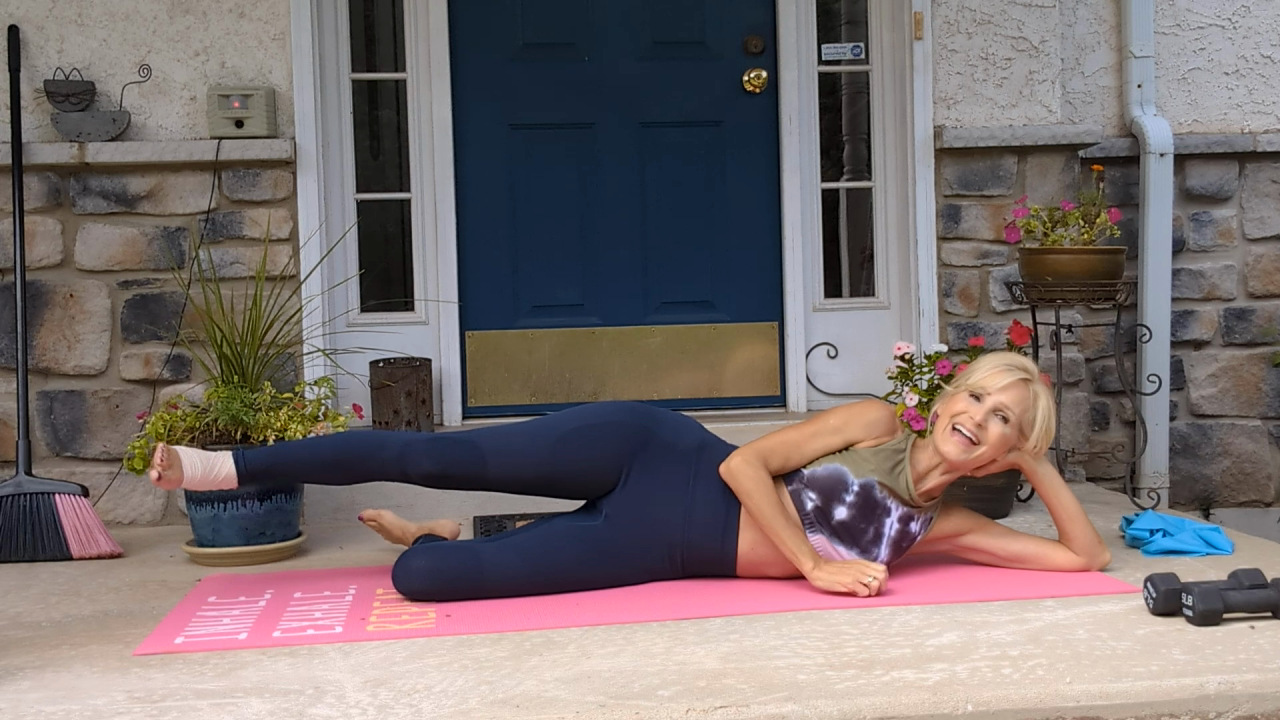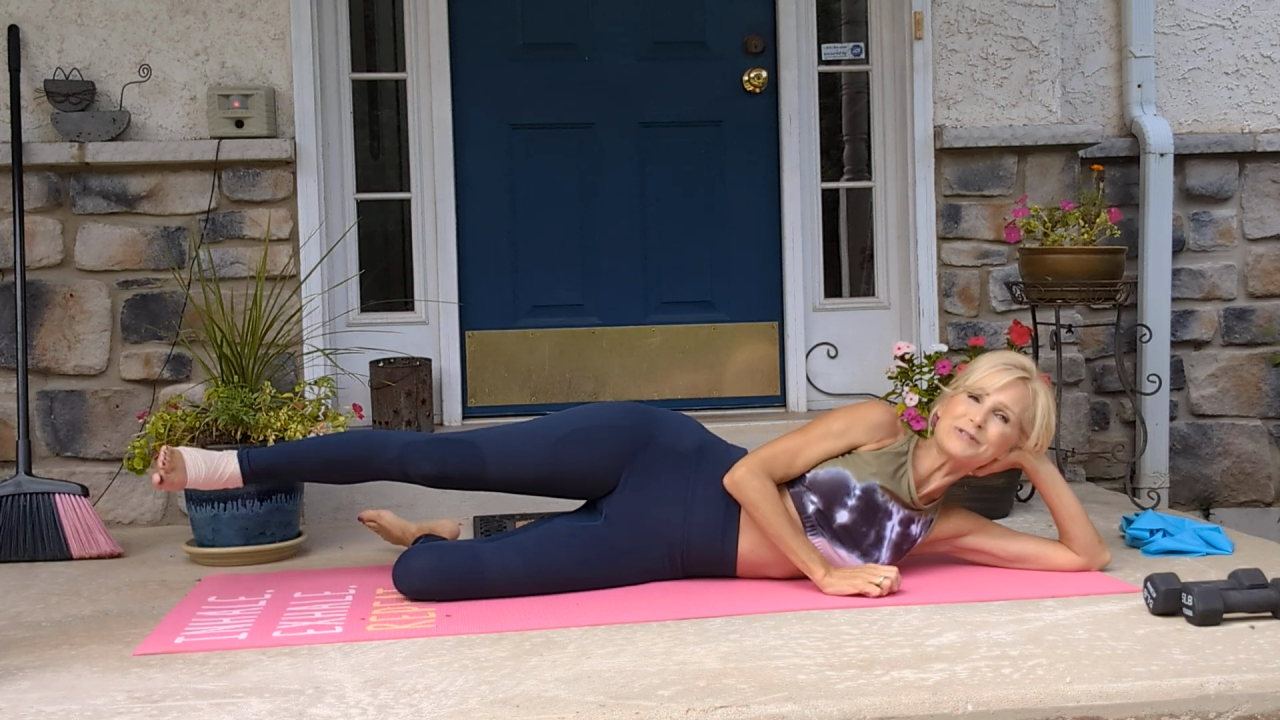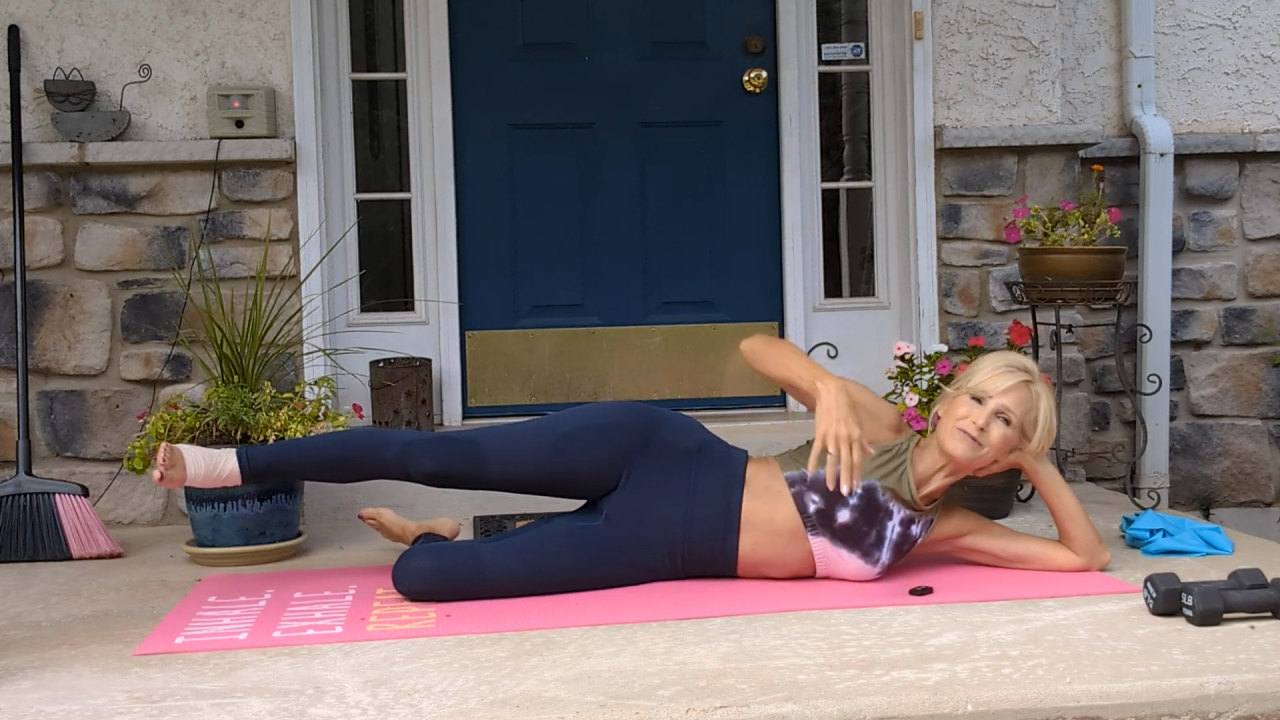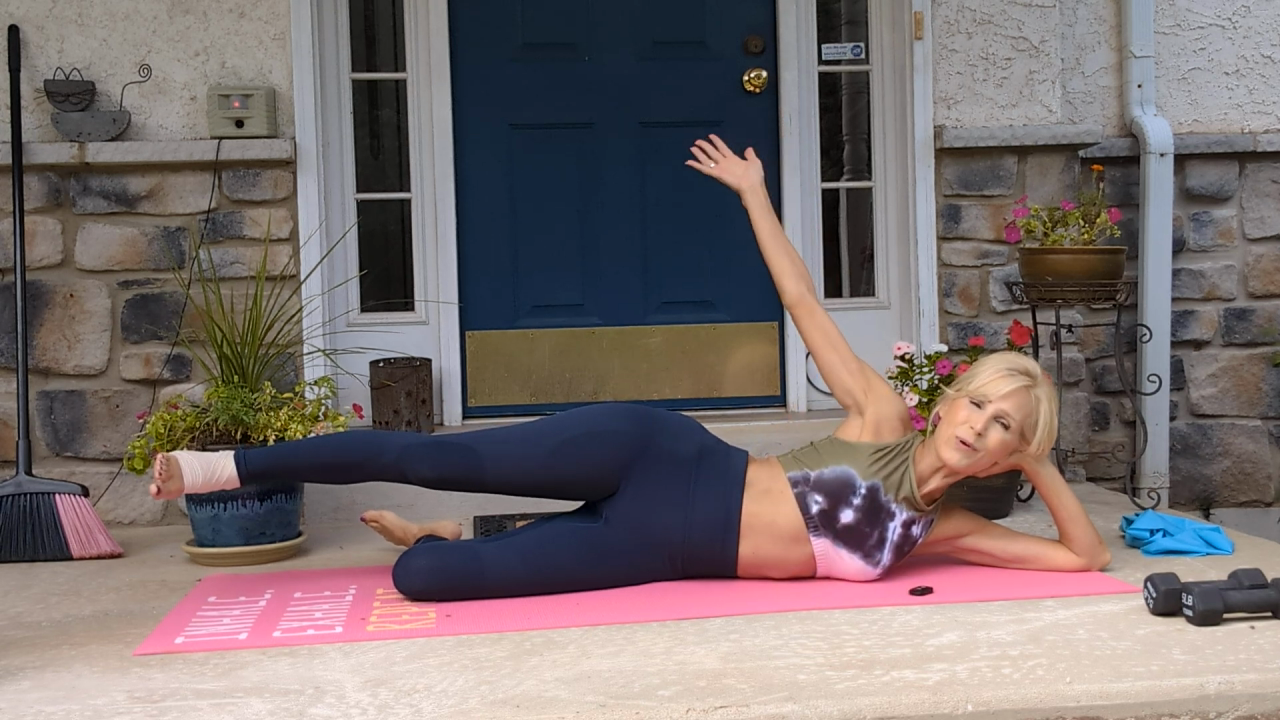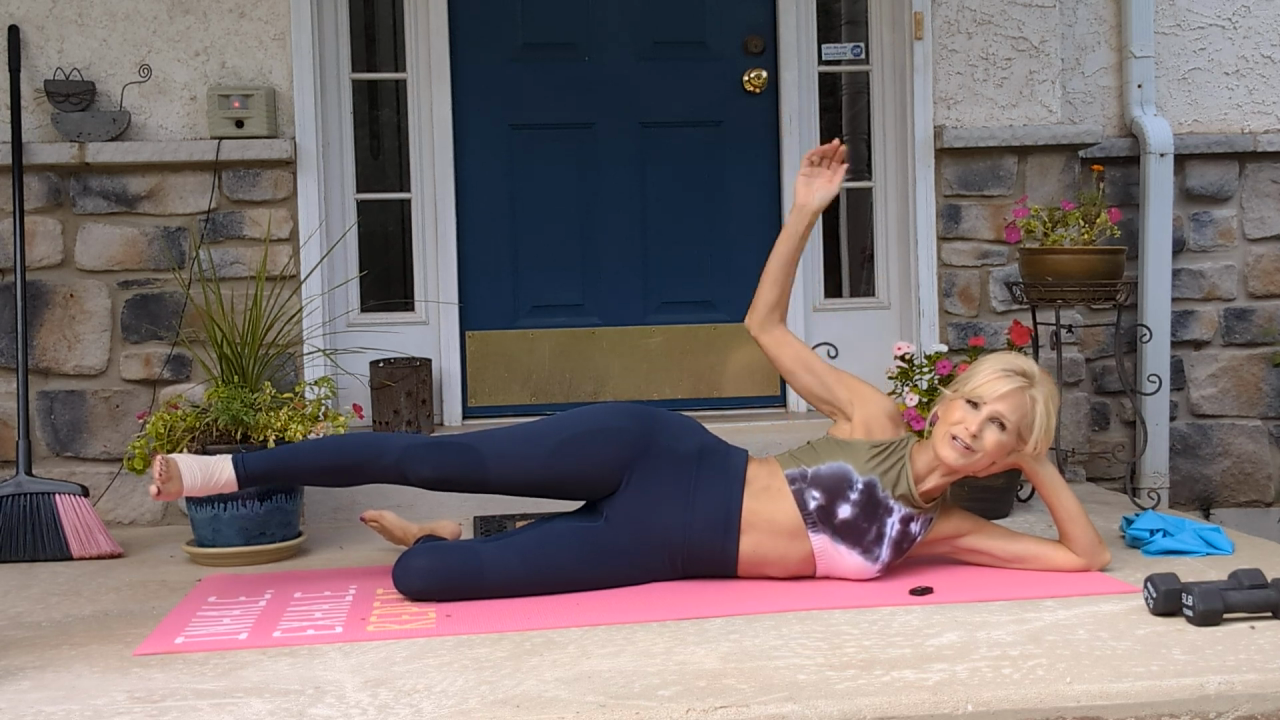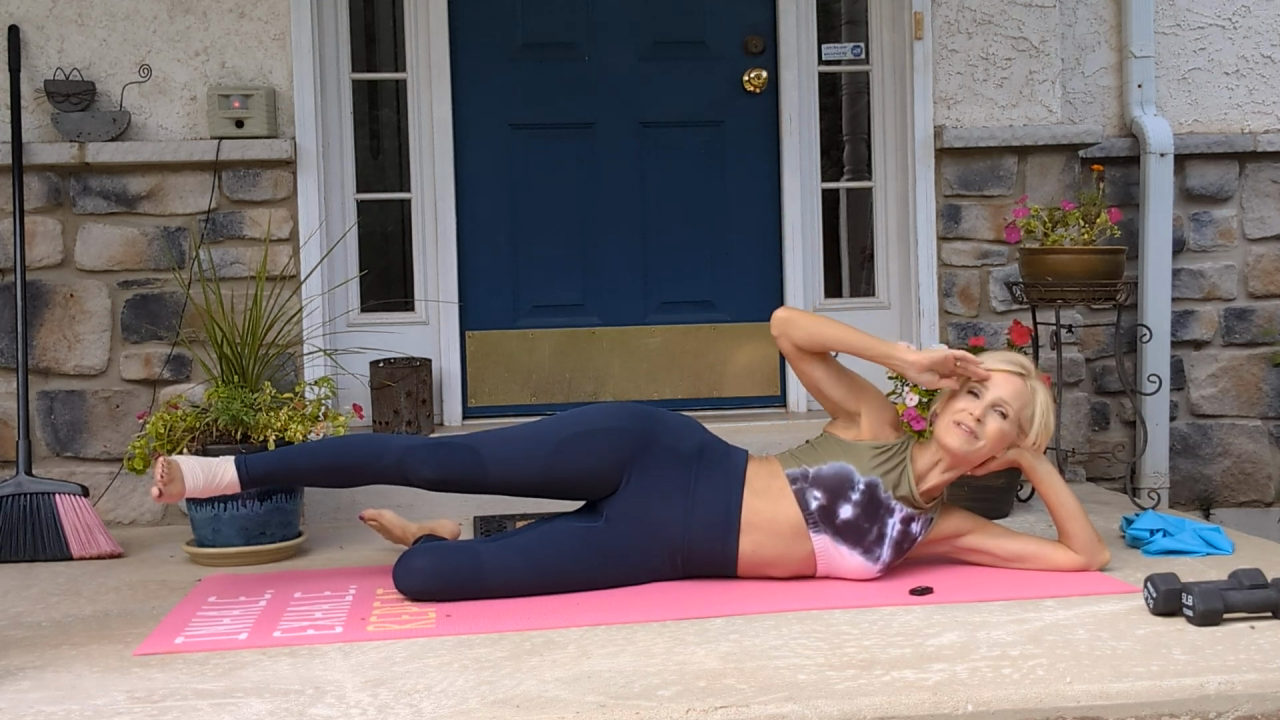
dt=0.7s
person 1, frame 1
left shoulder: (938, 523)
right shoulder: (875, 422)
left elbow: (1085, 556)
right elbow: (743, 463)
left wrist: (1039, 464)
right wrist: (815, 565)
left hip: (655, 549)
right hip: (653, 453)
left knee: (422, 580)
right knee: (429, 456)
left ankle: (435, 539)
right ankle: (228, 466)
person 1, frame 2
left shoulder: (939, 527)
right shoulder: (878, 424)
left elbow: (1085, 555)
right elbow: (750, 474)
left wrist: (1039, 466)
right wrist: (824, 573)
left hip: (658, 550)
right hip: (655, 455)
right knee: (434, 457)
left ankle: (438, 538)
right ankle: (234, 465)
person 1, frame 3
left shoulder: (937, 527)
right shoulder: (878, 424)
left elbow: (1086, 556)
right elbow: (757, 347)
left wrist: (1039, 464)
right wrist: (826, 387)
left hip: (661, 548)
right hip: (661, 455)
left knee: (420, 577)
right knee: (434, 454)
left ankle: (444, 538)
right ankle: (234, 462)
person 1, frame 4
left shoulder: (938, 528)
right shoulder: (883, 415)
left elbow: (1084, 553)
right elbow: (801, 300)
left wrist: (1040, 465)
right wrist: (753, 194)
left hip: (659, 549)
right hip: (659, 454)
right knee: (431, 457)
left ankle: (439, 543)
right ankle: (227, 465)
person 1, frame 5
left shoulder: (937, 526)
right shoulder: (877, 421)
left elbow: (1085, 556)
right elbow: (764, 324)
left wrist: (1039, 462)
right wrist: (803, 216)
left hip: (658, 550)
right hip: (659, 455)
left knee: (420, 578)
right knee: (429, 458)
left ankle: (447, 541)
right ankle: (223, 468)
person 1, frame 6
left shoulder: (937, 525)
right shoulder: (875, 425)
left elbow: (1084, 553)
right elbow: (786, 325)
left wrist: (1039, 465)
right wrist: (905, 355)
left hip: (662, 551)
right hip: (662, 455)
right knee: (430, 459)
left ankle: (441, 538)
right ankle: (227, 470)
